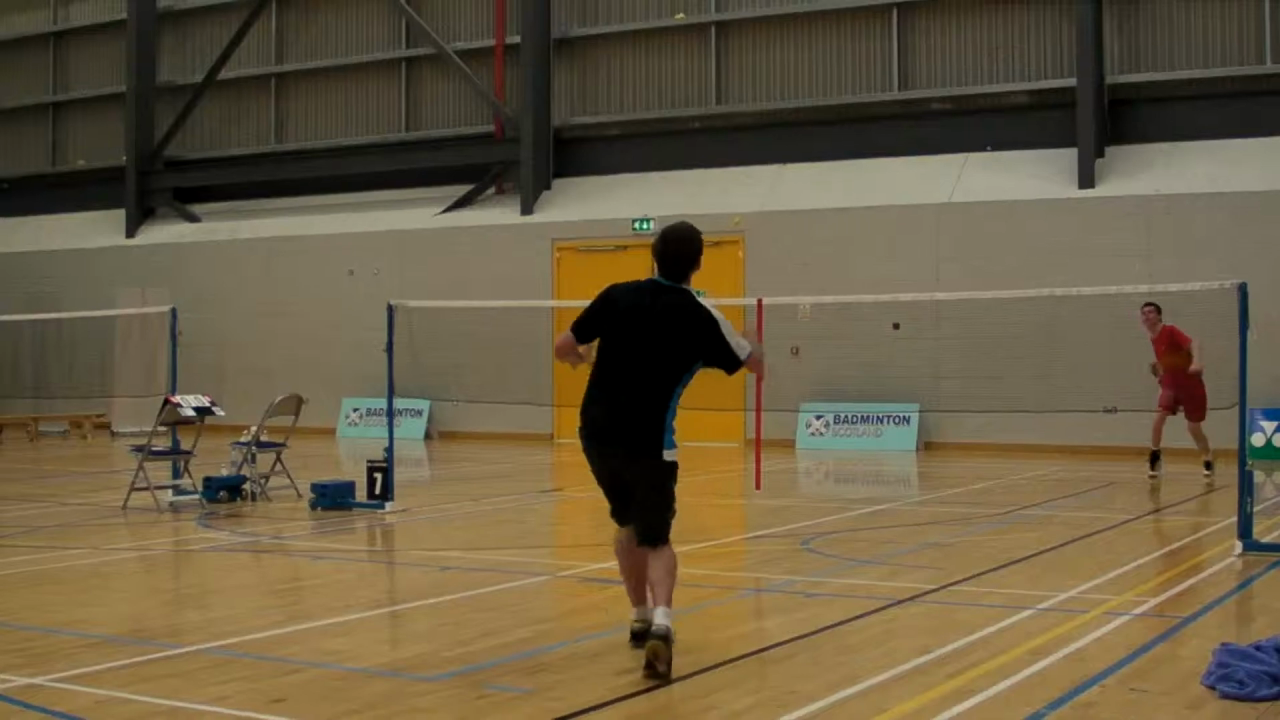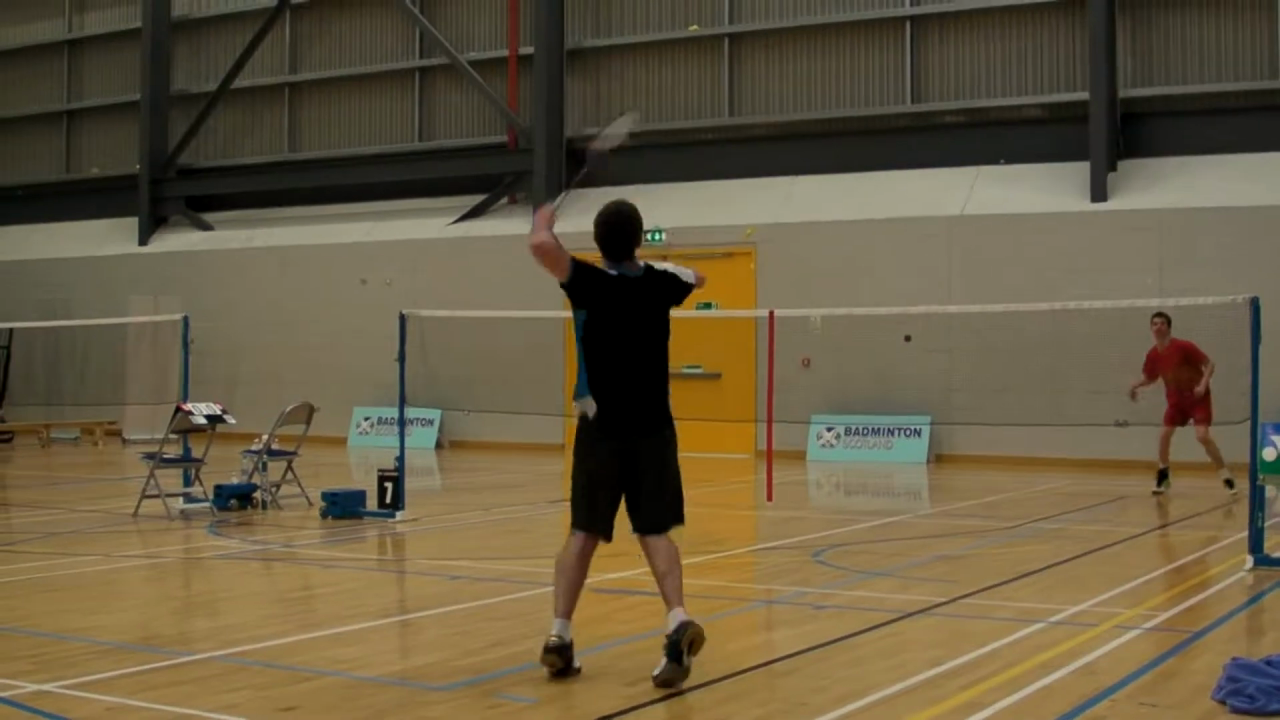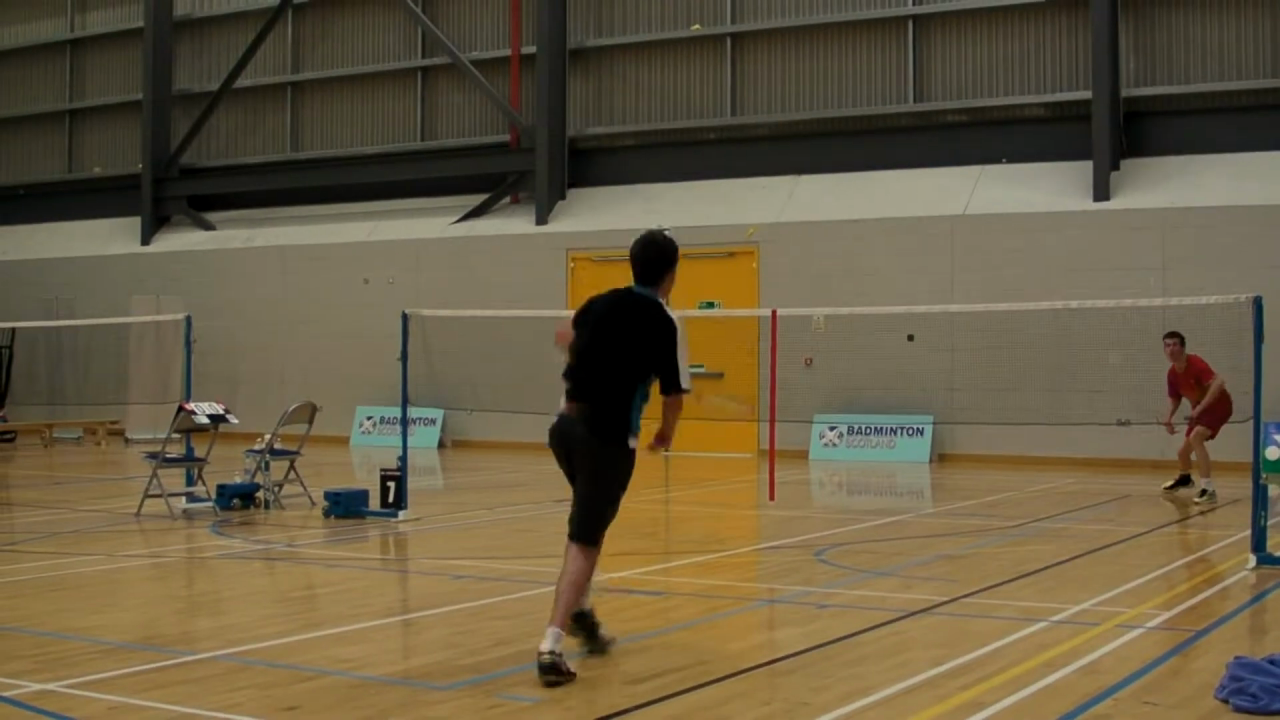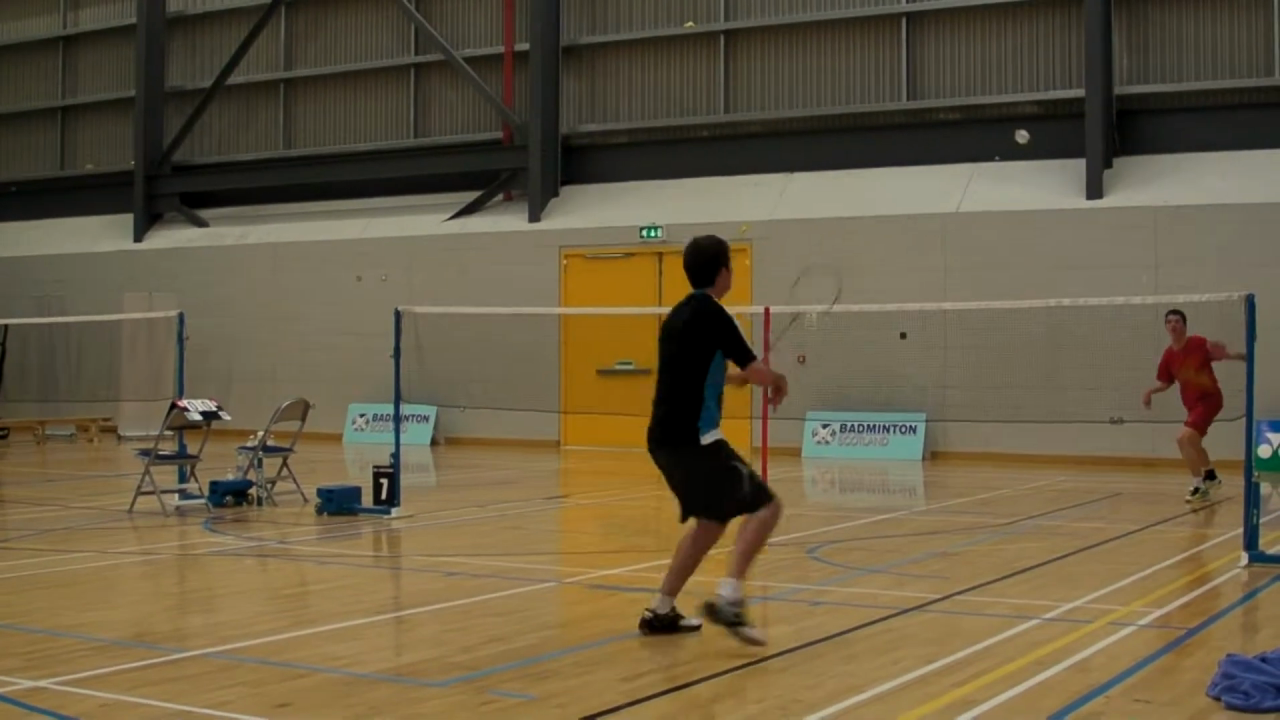
dt=0.5s
person 1, frame 1
left shoulder: (617, 297)
right shoulder: (701, 318)
left elbow: (562, 349)
right elbow: (752, 363)
left wrist: (578, 356)
right wrist: (753, 348)
left hip: (597, 436)
right hip: (650, 446)
left knee: (627, 527)
right knee: (657, 544)
left ankle: (640, 622)
right ankle: (660, 627)
person 1, frame 2
left shoulder: (592, 285)
right shoulder: (660, 283)
left elbow: (542, 246)
right elbow: (698, 278)
left wrist: (544, 218)
right wrist: (643, 243)
left hip: (601, 434)
right hip: (653, 432)
left knee: (582, 534)
right knee: (655, 536)
left ankle: (559, 639)
right ankle: (678, 623)
person 1, frame 3
left shoulder: (601, 303)
right shoulder: (664, 324)
left elbow: (564, 344)
right elbow: (675, 397)
right wrist: (665, 432)
left hip: (567, 429)
right hip: (609, 441)
left knee: (585, 534)
right knee: (584, 545)
left ankle: (580, 611)
right ankle: (552, 647)
person 1, frame 4
left shoulder: (679, 315)
right shoulder: (713, 315)
right elbow: (754, 371)
left wrist: (729, 379)
right wrist: (779, 380)
left hip: (665, 438)
right hip: (694, 442)
left knee: (711, 520)
right knee: (765, 507)
left ankle: (660, 610)
right ankle: (727, 598)
person 2, frame 1
left shoulder: (1171, 331)
right shoulder: (1154, 339)
left elbow: (1193, 344)
left wrist: (1196, 363)
right wrist: (1156, 365)
left hip: (1190, 383)
right hip: (1171, 383)
left knee: (1194, 429)
right knee: (1158, 421)
left ankle: (1207, 459)
right ankle: (1155, 457)
person 2, frame 2
left shoulder: (1183, 346)
right shoulder: (1152, 355)
left elbow: (1209, 363)
right elbow: (1149, 377)
left wrist: (1203, 385)
right wrist: (1136, 386)
left hip: (1197, 396)
right hip: (1176, 398)
left knee: (1202, 436)
right knee: (1164, 436)
left ankle: (1225, 475)
right ankle: (1163, 476)
person 2, frame 3
left shoulder: (1196, 364)
right shoulder: (1172, 373)
left elbow: (1218, 384)
right elbow: (1175, 398)
left wrist: (1198, 409)
right wrist: (1168, 417)
left hip: (1219, 407)
right hip: (1200, 412)
left knee: (1196, 438)
right knee: (1183, 451)
left ankle: (1208, 489)
right ankle: (1184, 478)
person 2, frame 4
left shoulder: (1198, 344)
right shoulder: (1168, 355)
left elbow: (1223, 354)
right elbow: (1165, 383)
left wrist: (1236, 355)
right wrist: (1150, 392)
left hip: (1209, 399)
right hip: (1193, 403)
left knee: (1184, 439)
right knee: (1193, 443)
left ankle: (1200, 486)
right ankle: (1210, 476)
